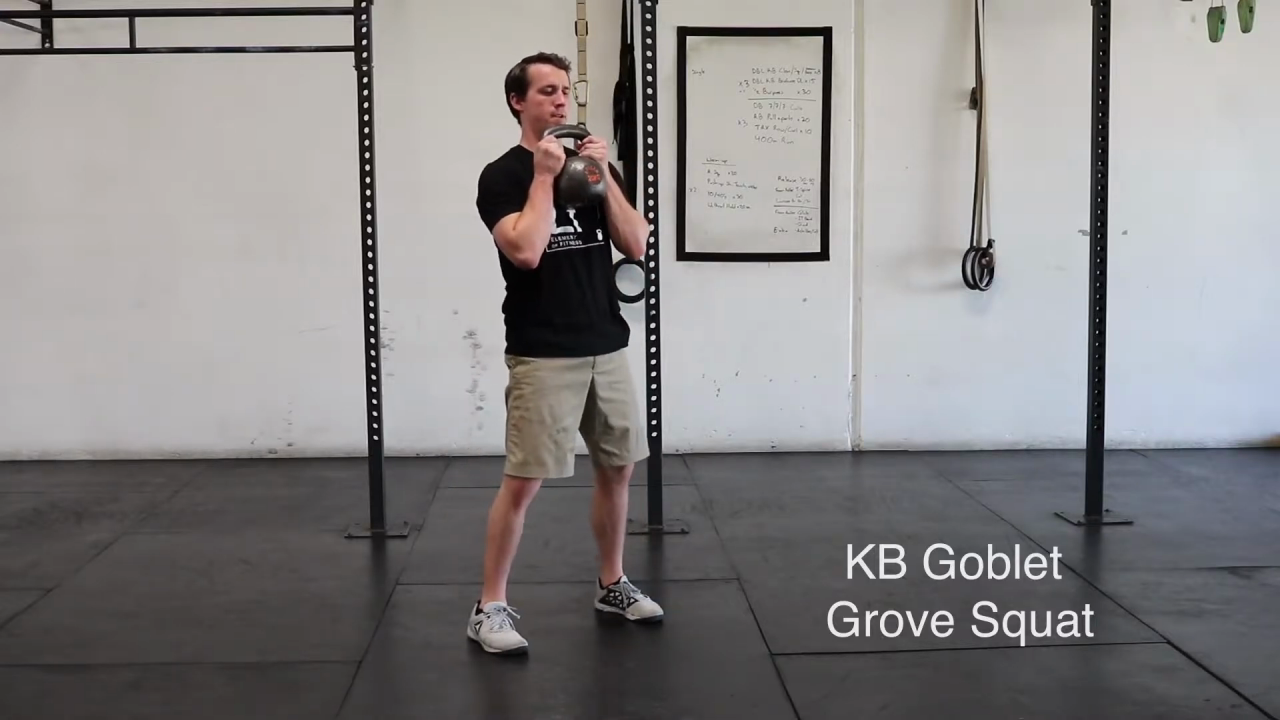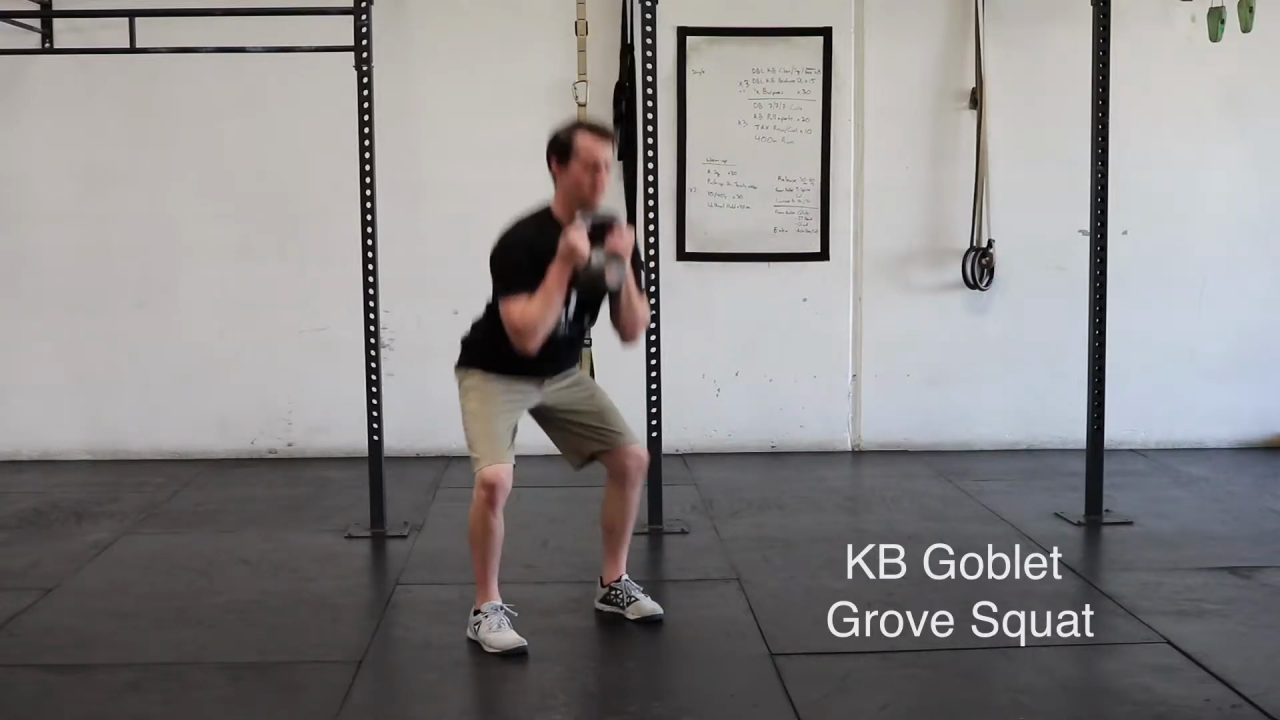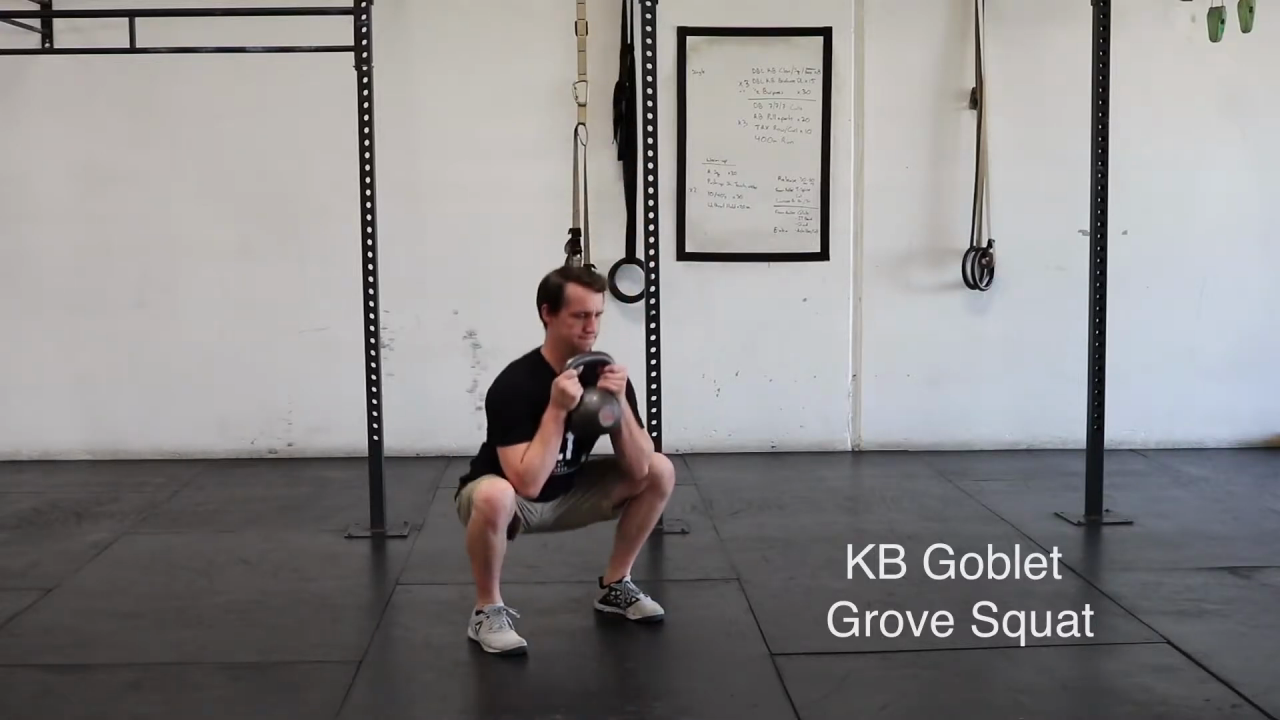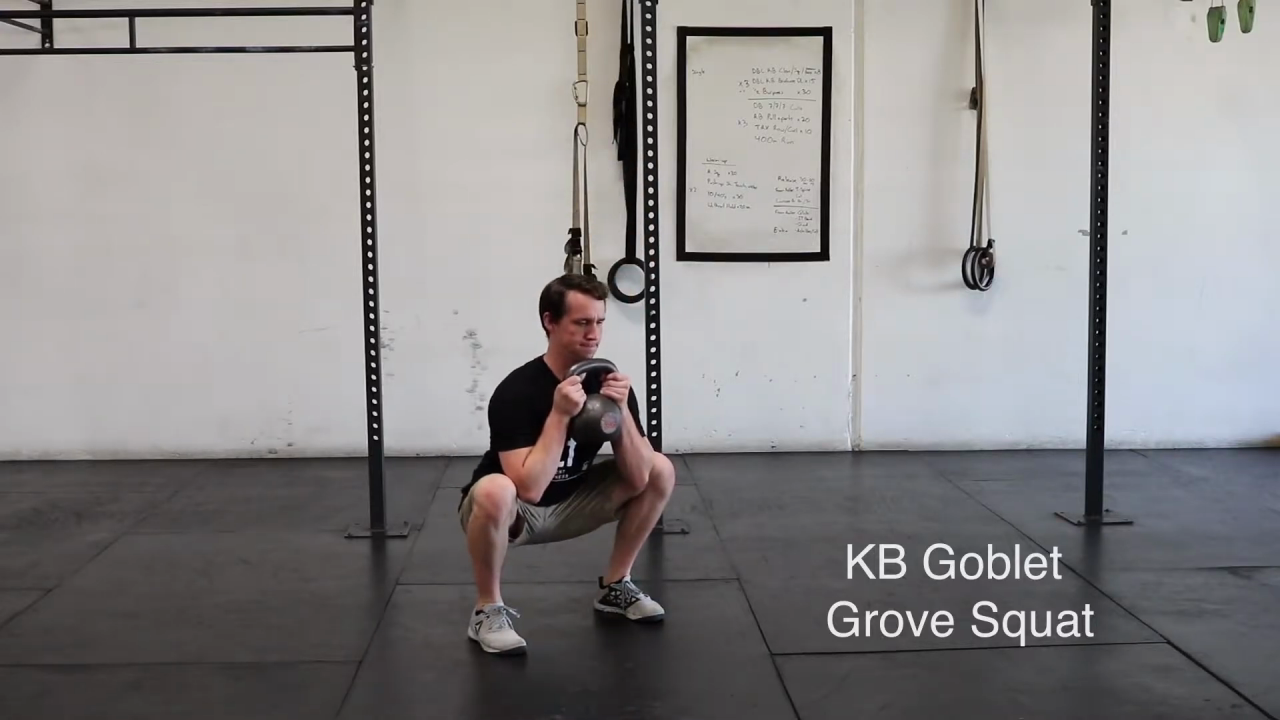
dt=0.5s
person 1, frame 1
left shoulder: (596, 164)
right shoulder: (503, 175)
left elbow: (636, 245)
right elbow: (525, 251)
left wrist: (603, 175)
right wrist: (544, 176)
left hip: (608, 349)
right hip: (543, 356)
left knee: (617, 471)
right knee: (522, 483)
left ankle: (612, 584)
right ankle: (489, 607)
person 1, frame 2
left shoulder: (612, 236)
right shoulder: (522, 241)
left elbow: (631, 334)
right elbow: (526, 340)
left wrist: (624, 267)
right wrist: (563, 264)
left hip: (560, 374)
right hip: (494, 373)
left knee: (631, 459)
right knee: (495, 479)
left ankle: (613, 584)
right ankle: (486, 608)
person 1, frame 3
left shoulder: (607, 375)
right shoulder: (514, 385)
left elbow: (636, 466)
right elbow: (527, 485)
left wrist: (619, 402)
right wrist: (557, 409)
left hip: (566, 490)
right hip: (506, 491)
left knee: (660, 473)
right knee: (495, 497)
left ankle: (614, 585)
right ankle: (488, 610)
person 1, frame 4
left shoulder: (610, 382)
right shoulder: (517, 391)
left elbow: (637, 478)
right elbow: (529, 488)
left wrist: (621, 409)
right wrist: (560, 414)
left hip: (569, 502)
right hip: (512, 510)
left knee: (660, 472)
right knee: (495, 491)
left ankle: (615, 585)
right ankle: (488, 609)
